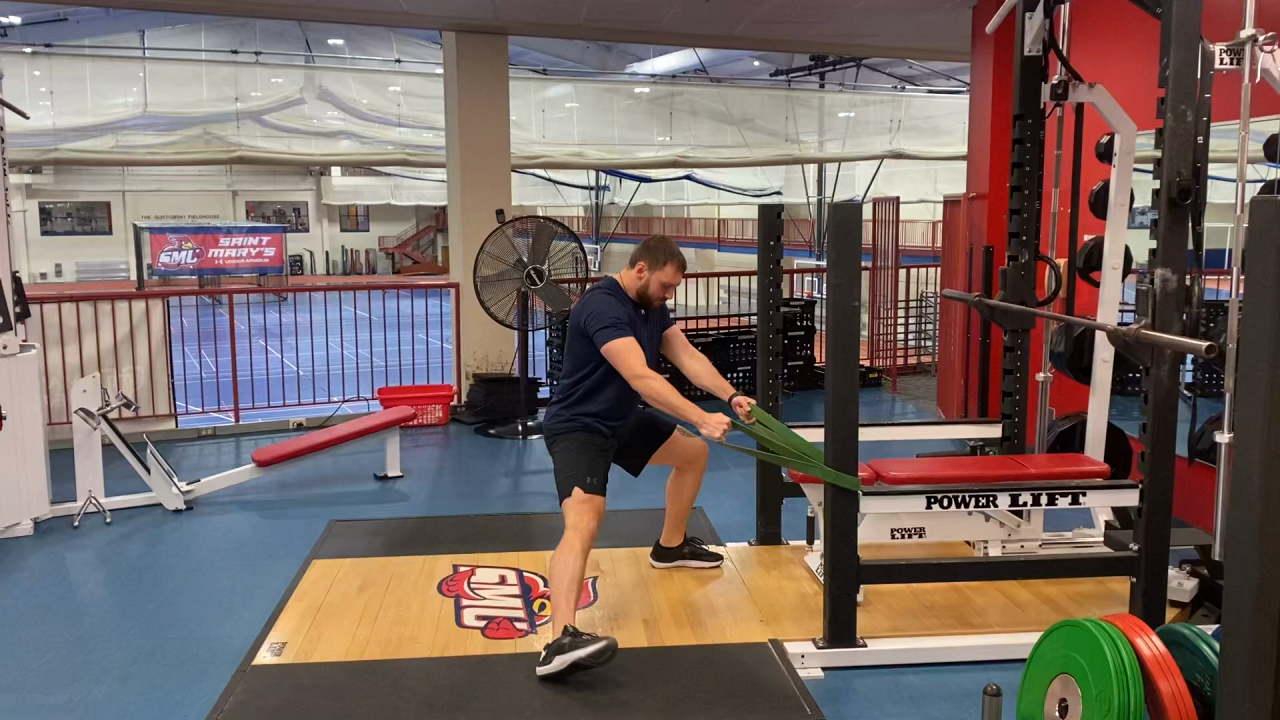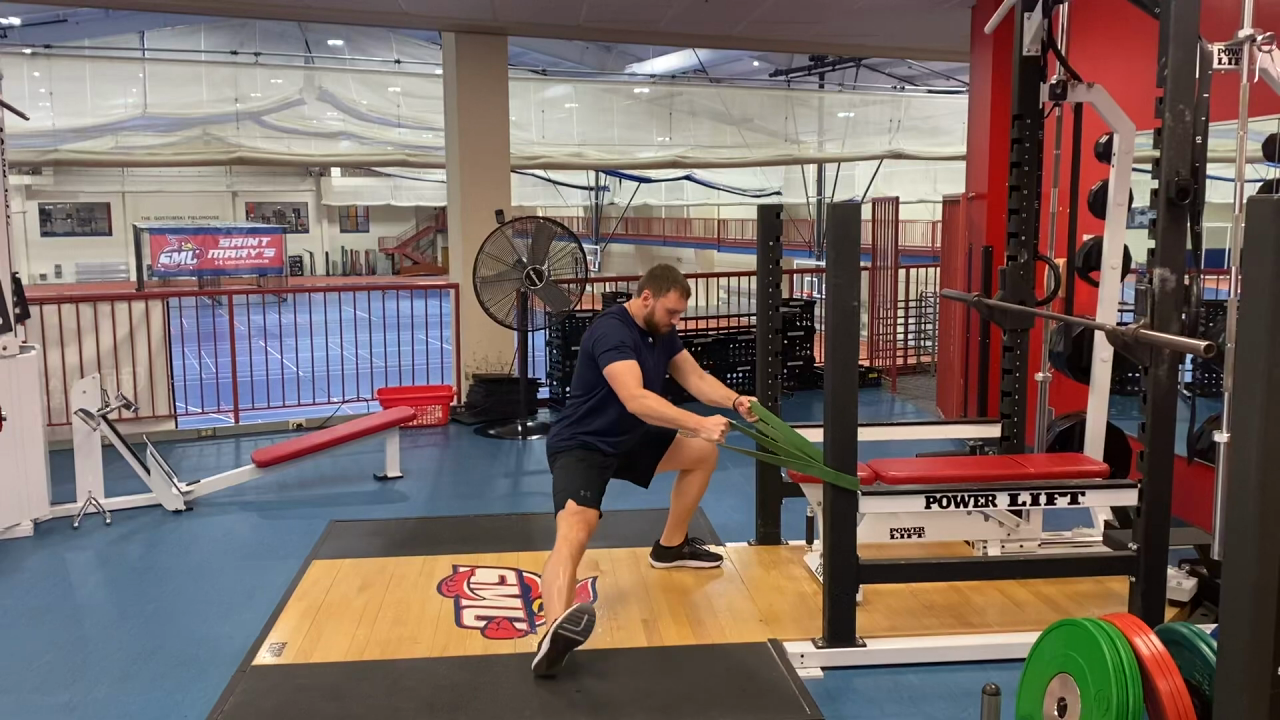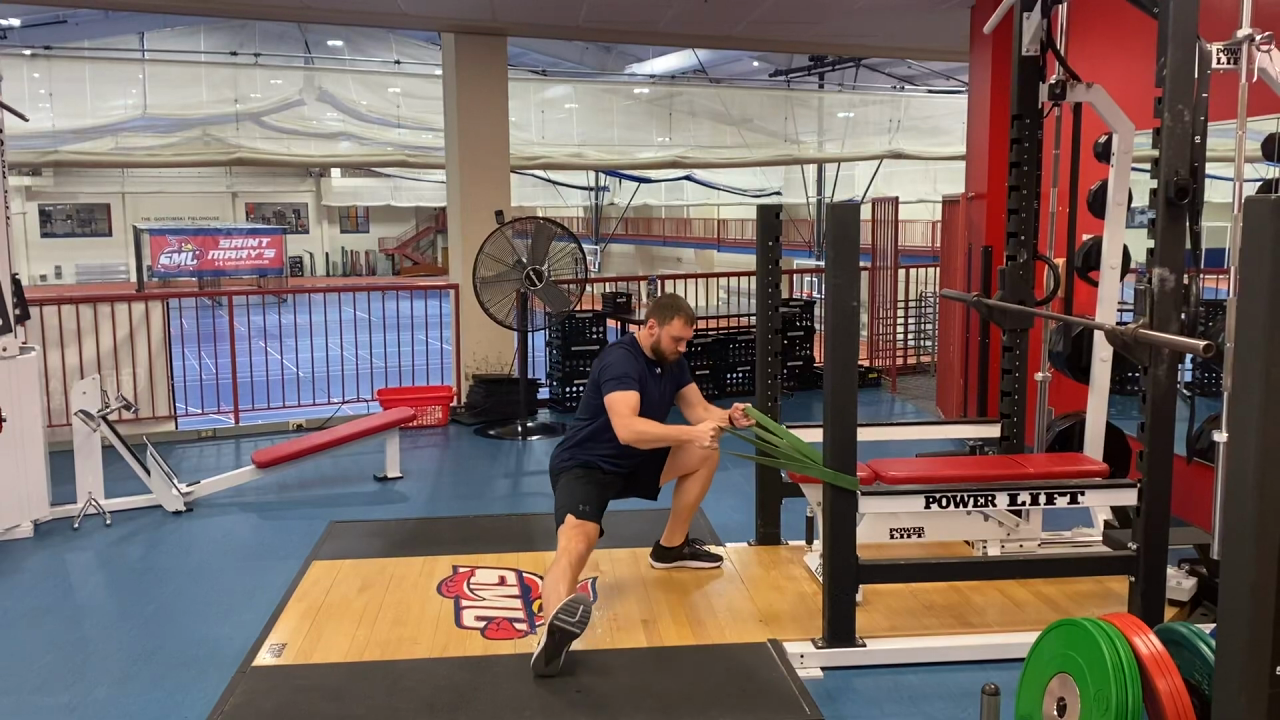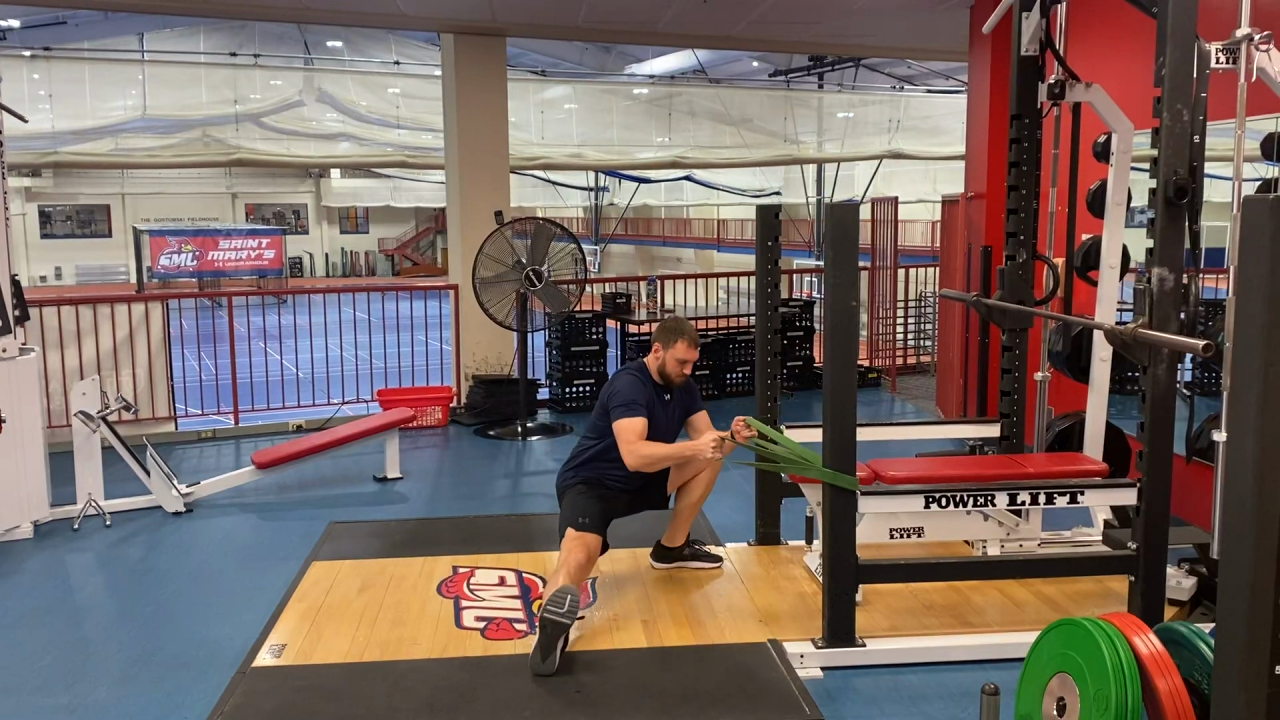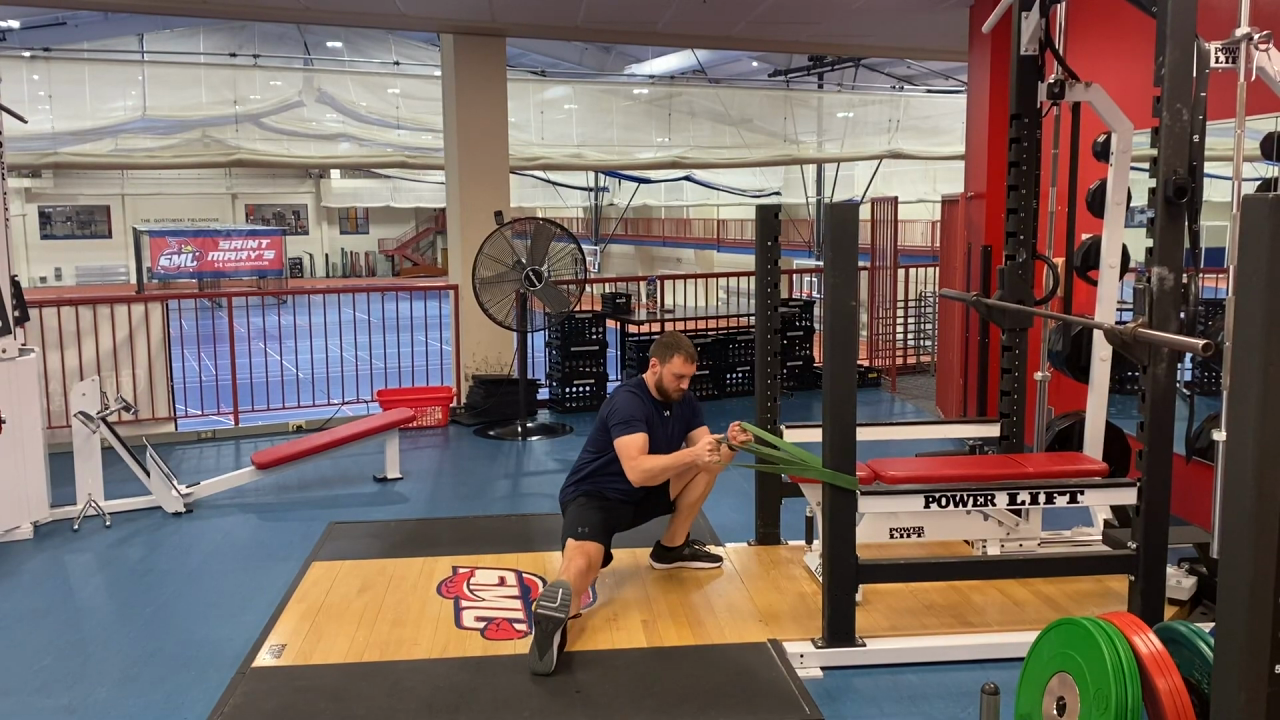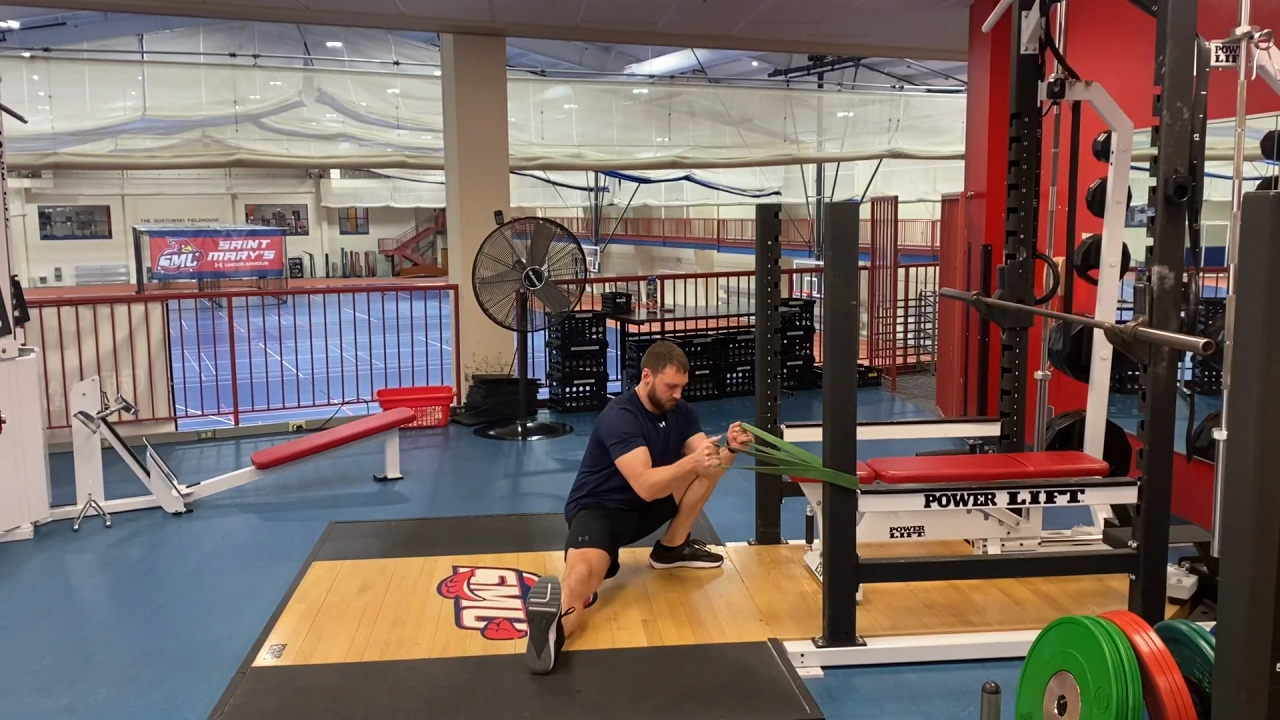
dt=0.3s
person 1, frame 1
left shoulder: (651, 304)
right shoulder: (602, 305)
left elbow: (687, 356)
right elbow: (641, 378)
left wrist: (730, 395)
right wrist: (701, 420)
left hip: (622, 418)
right hip: (578, 426)
left knee: (694, 453)
right knee: (583, 524)
left ankle: (671, 545)
right ankle: (563, 637)
person 1, frame 2
left shoulder: (661, 331)
right shoulder: (611, 331)
left elbow: (694, 378)
right elbow: (636, 399)
left wrist: (733, 401)
right wrist: (699, 424)
left hip: (627, 439)
right hip: (581, 446)
left knee: (703, 454)
right knee: (574, 534)
left ankle: (671, 545)
right ankle: (556, 632)
person 1, frame 3
left shoulder: (672, 361)
right shoulder: (620, 360)
left elbow: (698, 409)
right elbow: (627, 429)
left wrist: (728, 418)
right wrist: (691, 432)
left hip: (631, 462)
right hip: (584, 467)
left knee: (706, 455)
right knee: (575, 546)
left ankle: (671, 546)
right ankle: (554, 628)
person 1, frame 4
left shoulder: (683, 386)
right shoulder: (629, 385)
left elbow: (704, 438)
right elbow: (634, 455)
left wrist: (731, 437)
right wrist: (693, 448)
left hip: (637, 481)
right hip: (589, 483)
left knee: (707, 464)
right knee: (577, 556)
left ankle: (672, 547)
right ankle: (552, 627)
person 1, frame 5
left shoulder: (684, 402)
right shoulder: (627, 402)
left elbow: (710, 461)
right elbow: (637, 471)
left wrist: (729, 445)
right wrist: (691, 454)
left hip: (641, 496)
right hip: (593, 497)
left knee: (705, 467)
right knee: (579, 567)
left ankle: (671, 548)
right ankle: (553, 625)
person 1, frame 6
left shoulder: (680, 412)
right shoulder: (620, 418)
left elbow: (708, 467)
right elbow: (646, 486)
left wrist: (729, 449)
right wrist: (692, 461)
left hip: (644, 507)
right hip: (598, 510)
left knee: (709, 468)
right knee: (582, 574)
left ankle: (672, 547)
